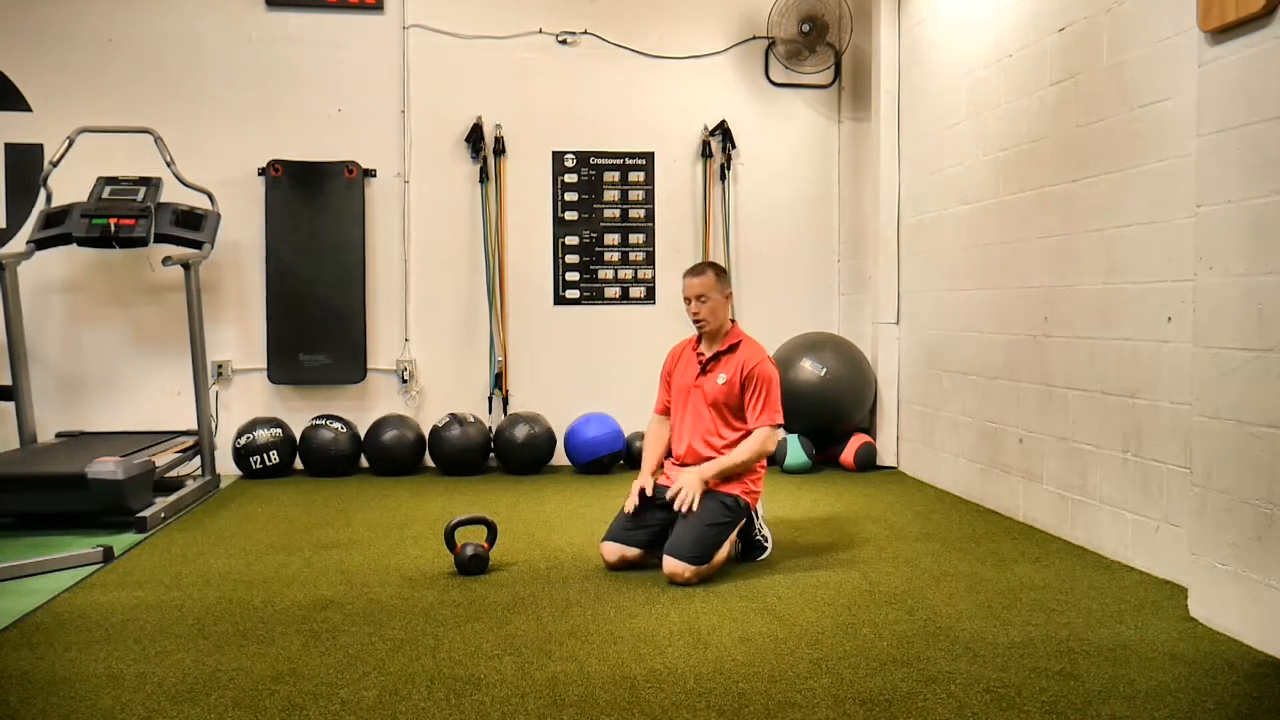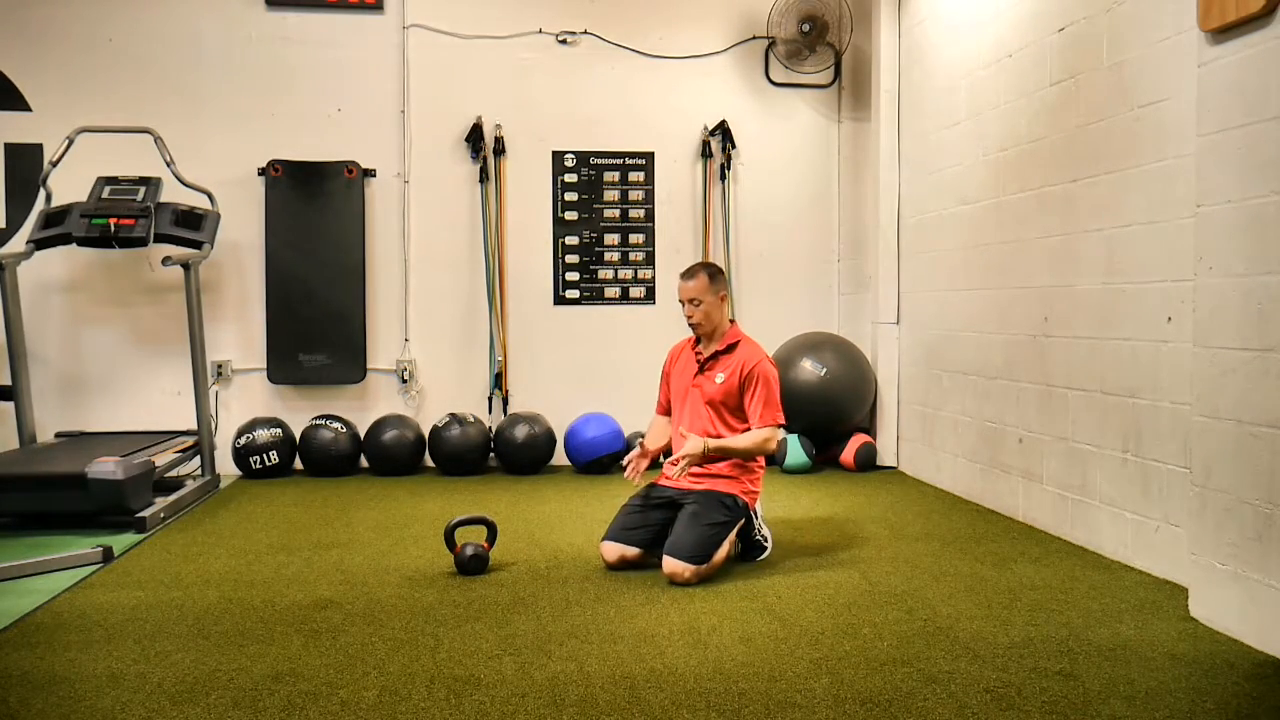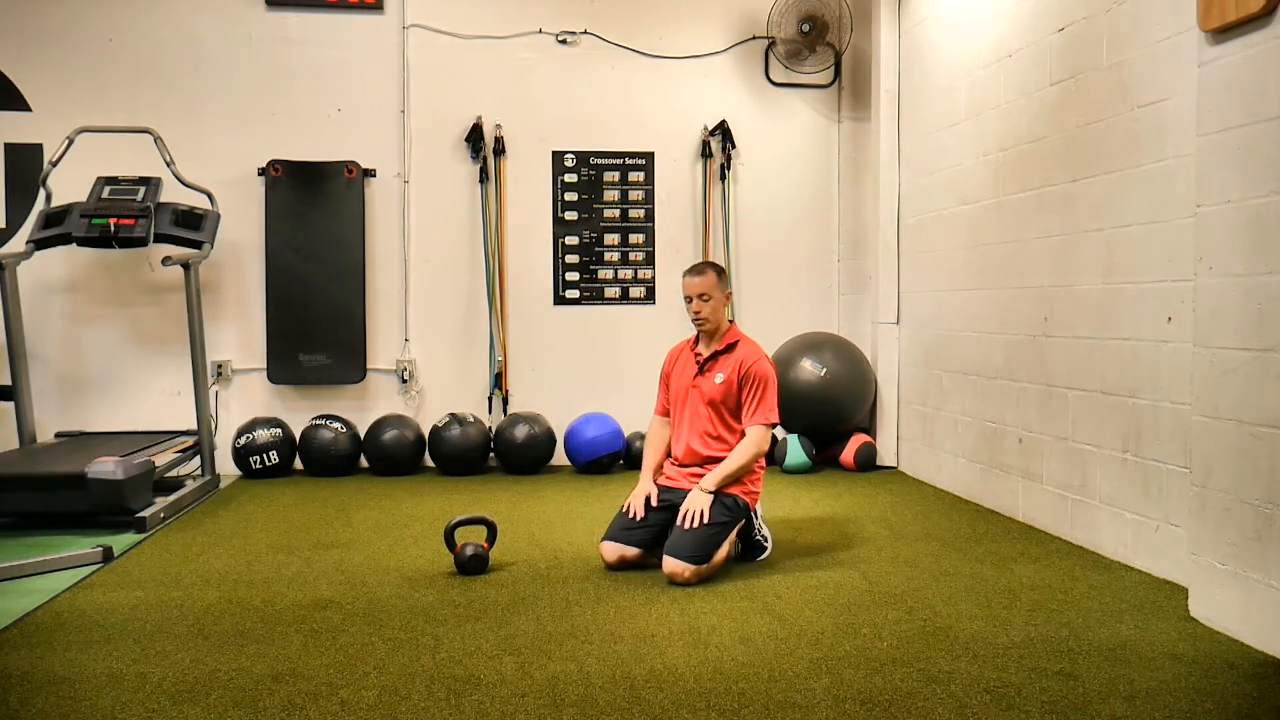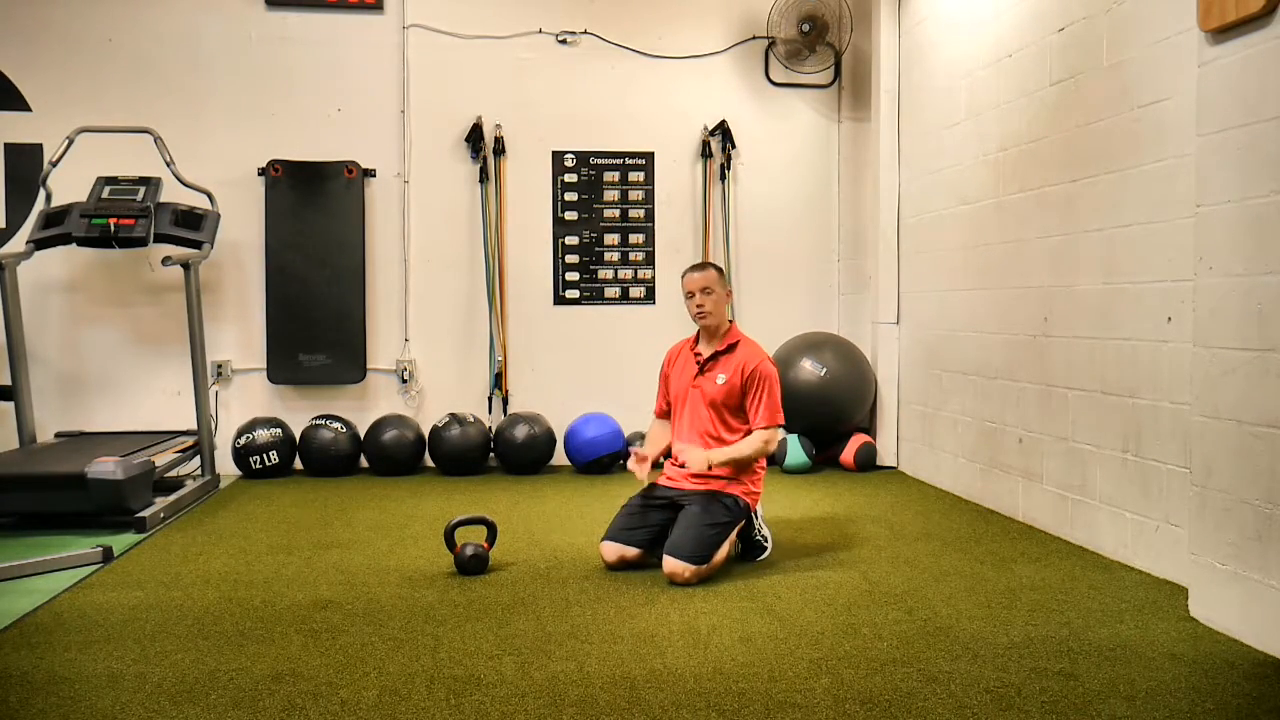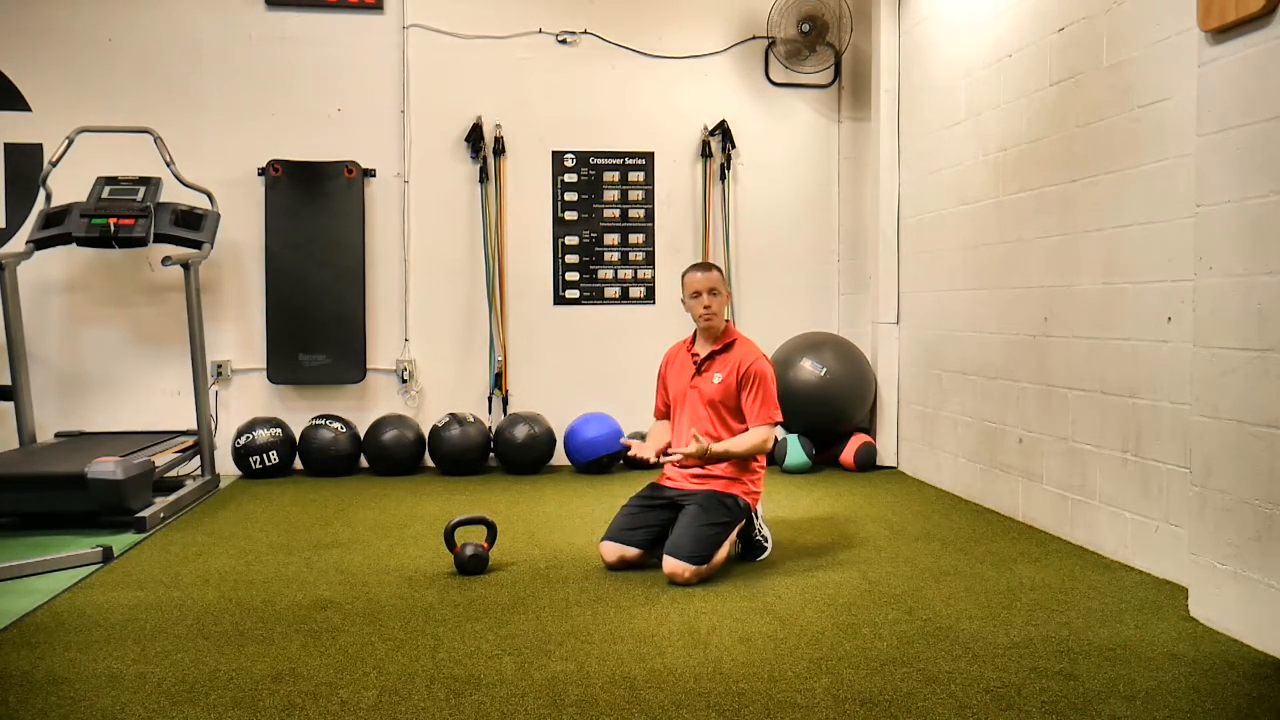
dt=0.5s
person 1, frame 1
left shoulder: (754, 361)
right shoulder: (677, 355)
left elbow: (766, 440)
right elbow: (662, 420)
left wrist: (704, 474)
right wrist: (646, 474)
left hip: (727, 485)
right hip: (675, 480)
left knee: (680, 569)
right knee: (614, 553)
left ankle: (740, 530)
right ankle: (696, 531)
person 1, frame 2
left shoulder: (753, 361)
right shoulder: (677, 355)
left elbow: (767, 439)
left wrist: (705, 446)
right wrist: (648, 449)
left hip: (726, 483)
right hip: (675, 480)
left knee: (679, 569)
right knee: (614, 553)
left ankle: (738, 530)
right ankle: (716, 534)
person 1, frame 3
left shoulder: (751, 361)
right shoulder: (676, 356)
left elbow: (758, 441)
right elbow: (662, 422)
left wrist: (706, 487)
right wrist: (646, 478)
left hip: (726, 486)
right hip: (674, 480)
left knee: (680, 569)
right knee: (614, 553)
left ankle: (740, 531)
right ankle: (711, 535)
person 1, frame 4
left shoulder: (753, 362)
right shoulder: (675, 356)
left elbow: (767, 440)
left wrist: (711, 459)
right wrist: (647, 454)
left hip: (727, 484)
right hip: (675, 480)
left knee: (680, 569)
right knee: (614, 553)
left ankle: (739, 530)
right ankle: (715, 533)
person 1, frame 5
left shoulder: (750, 360)
right shoulder: (673, 357)
left elbow: (763, 438)
left wrist: (709, 451)
right wrist: (650, 447)
left hip: (727, 484)
right hip: (675, 480)
left knee: (680, 569)
right knee: (613, 553)
left ankle: (740, 530)
right ankle: (720, 532)
